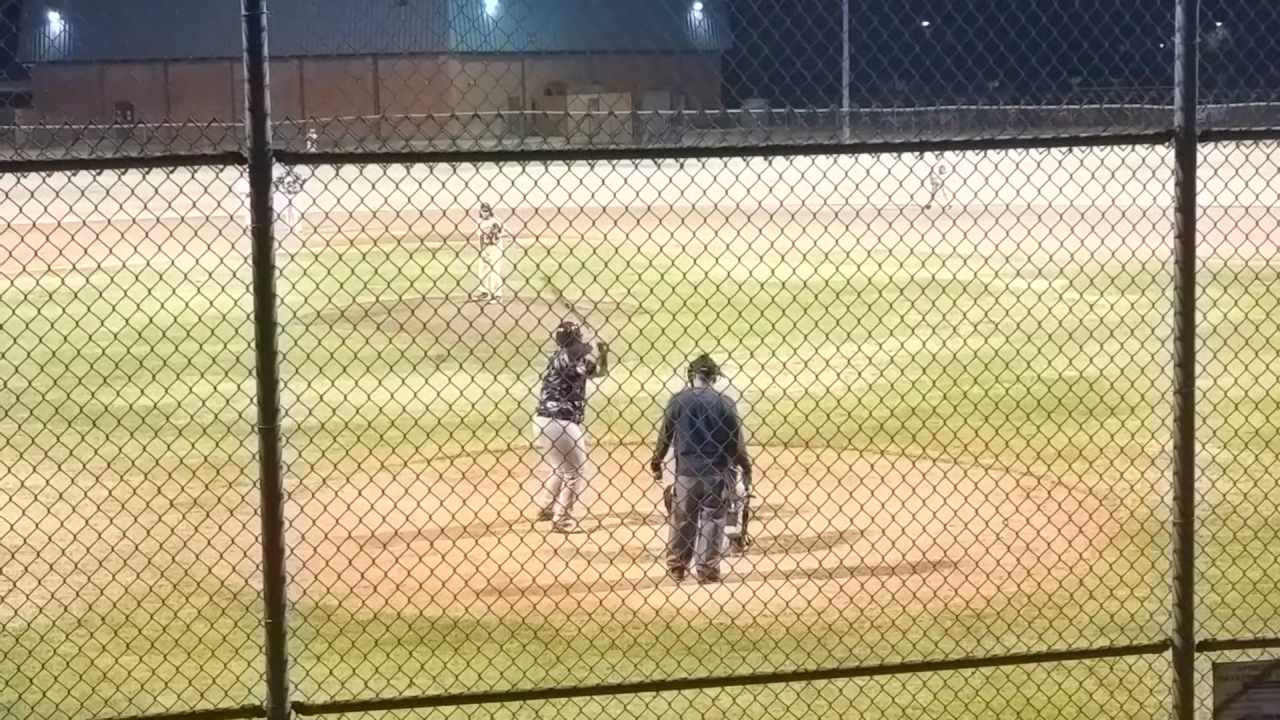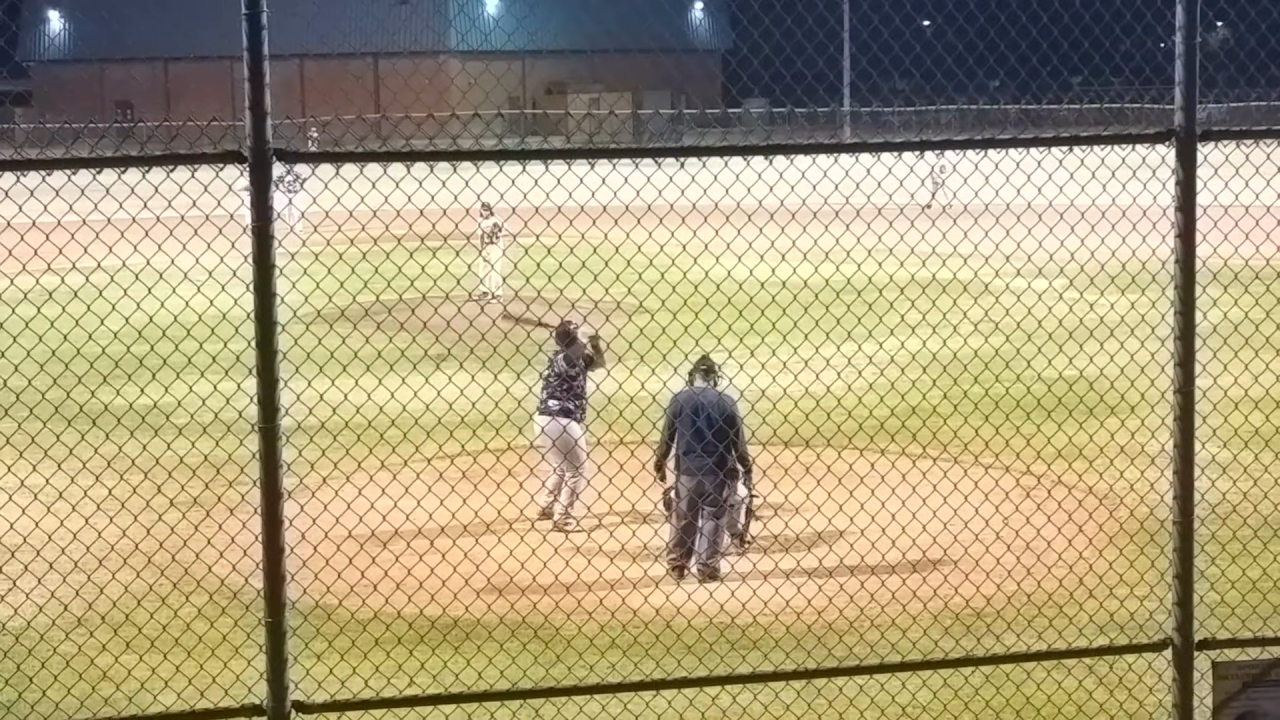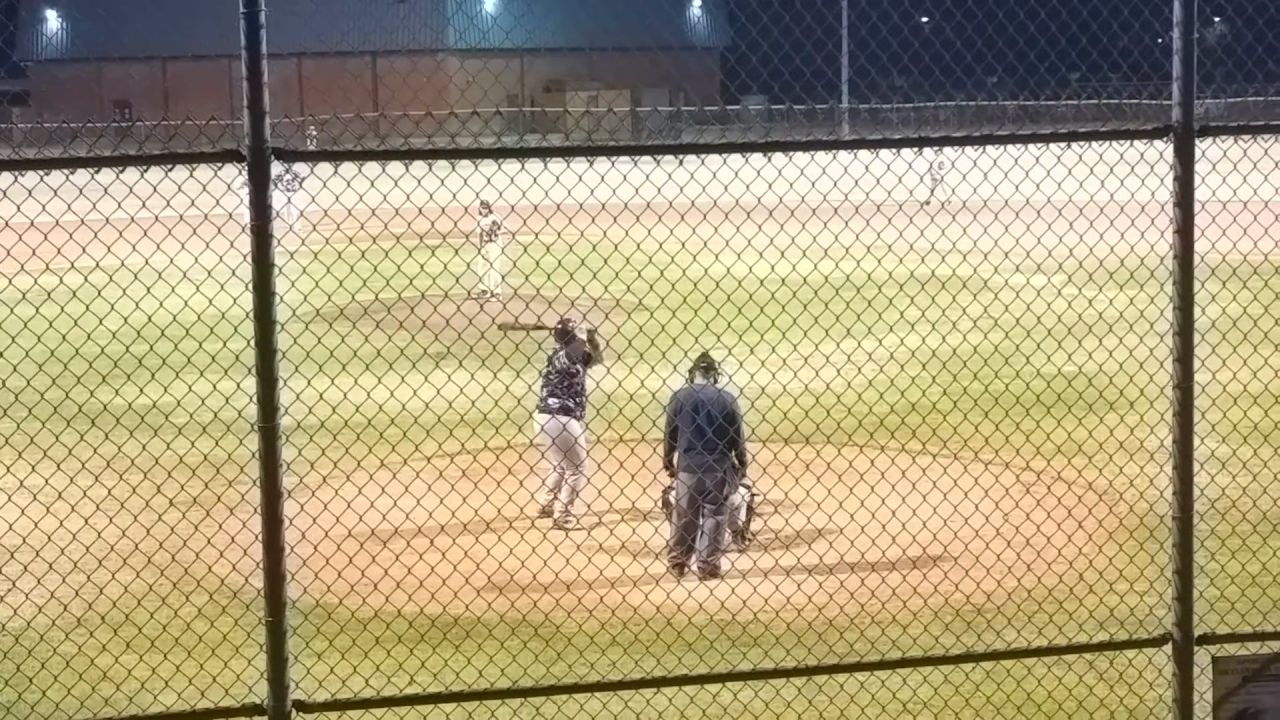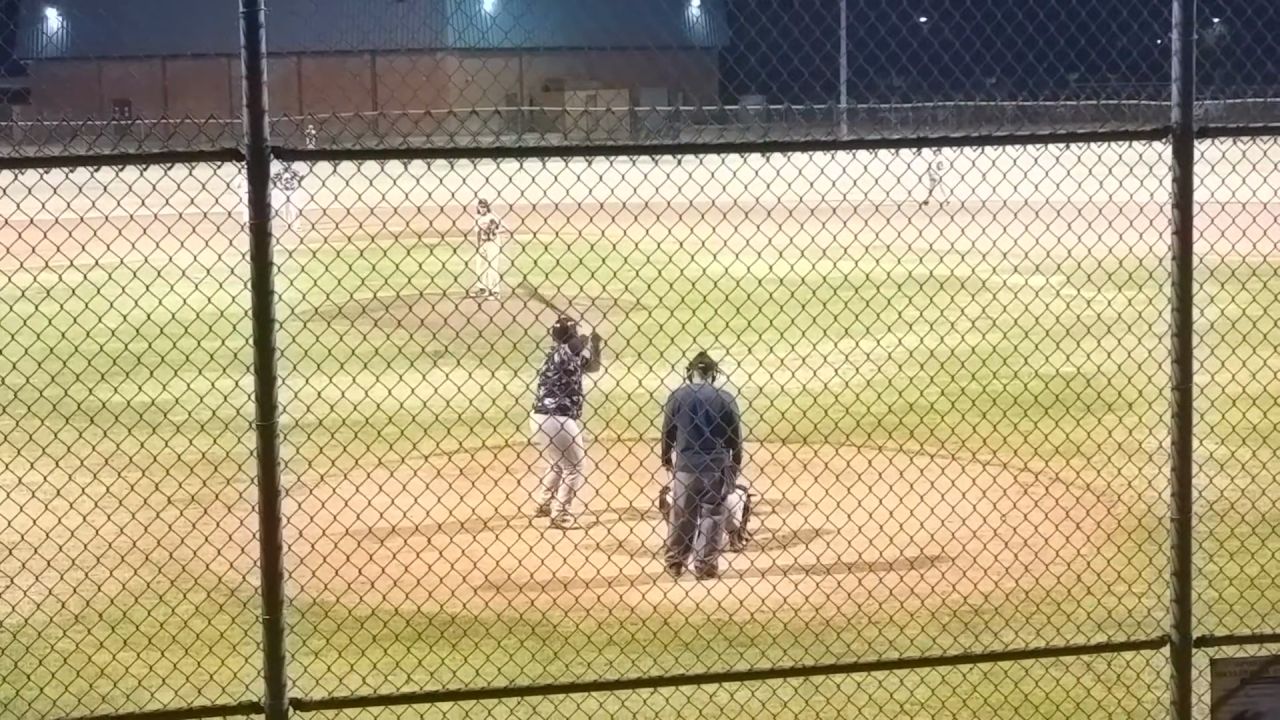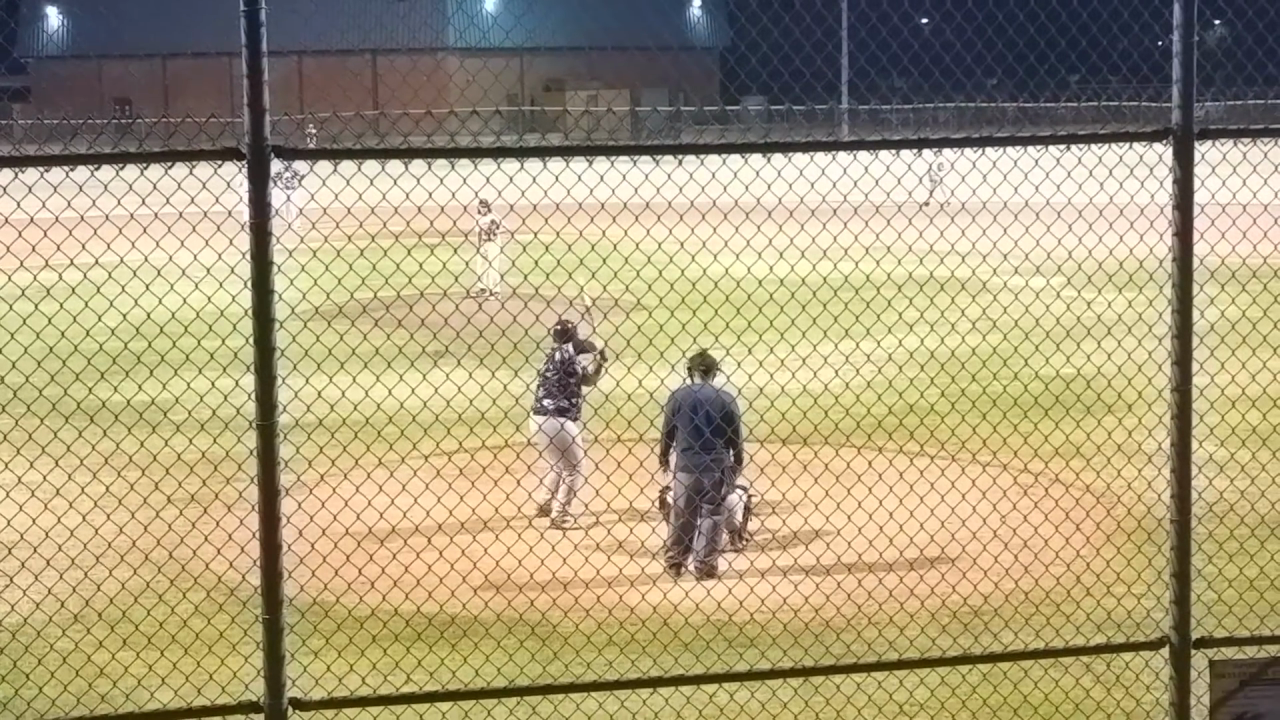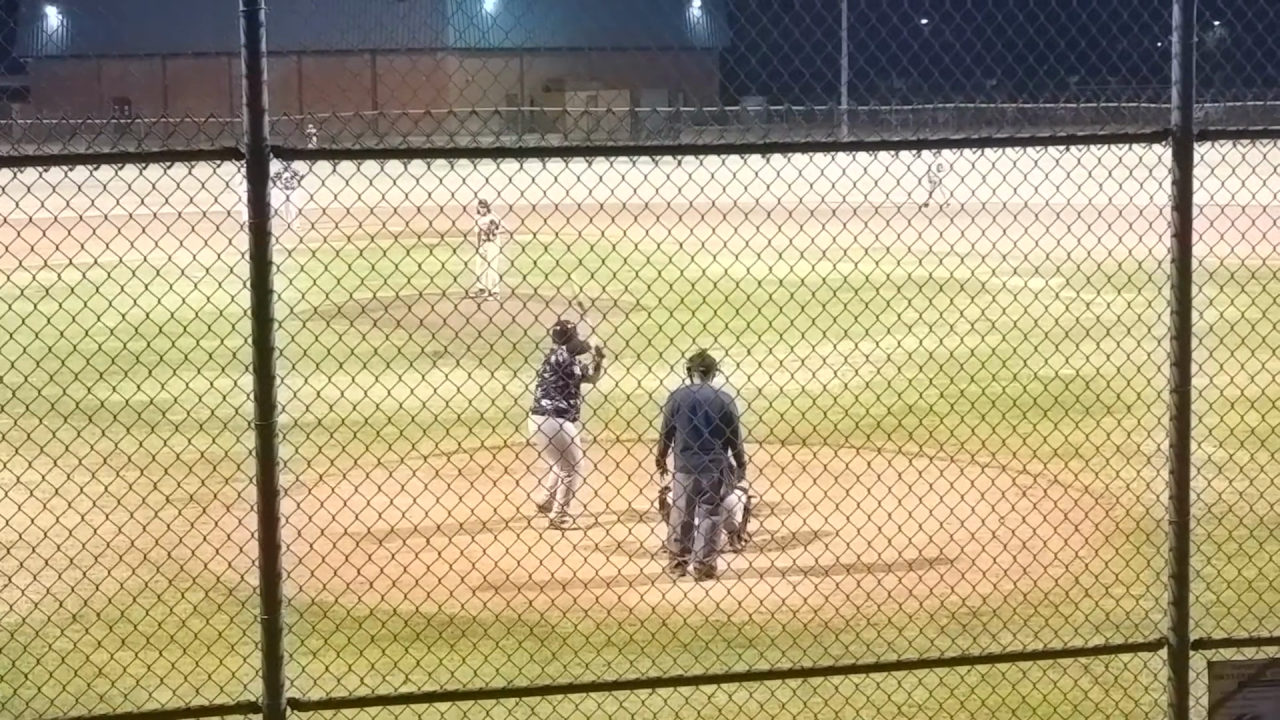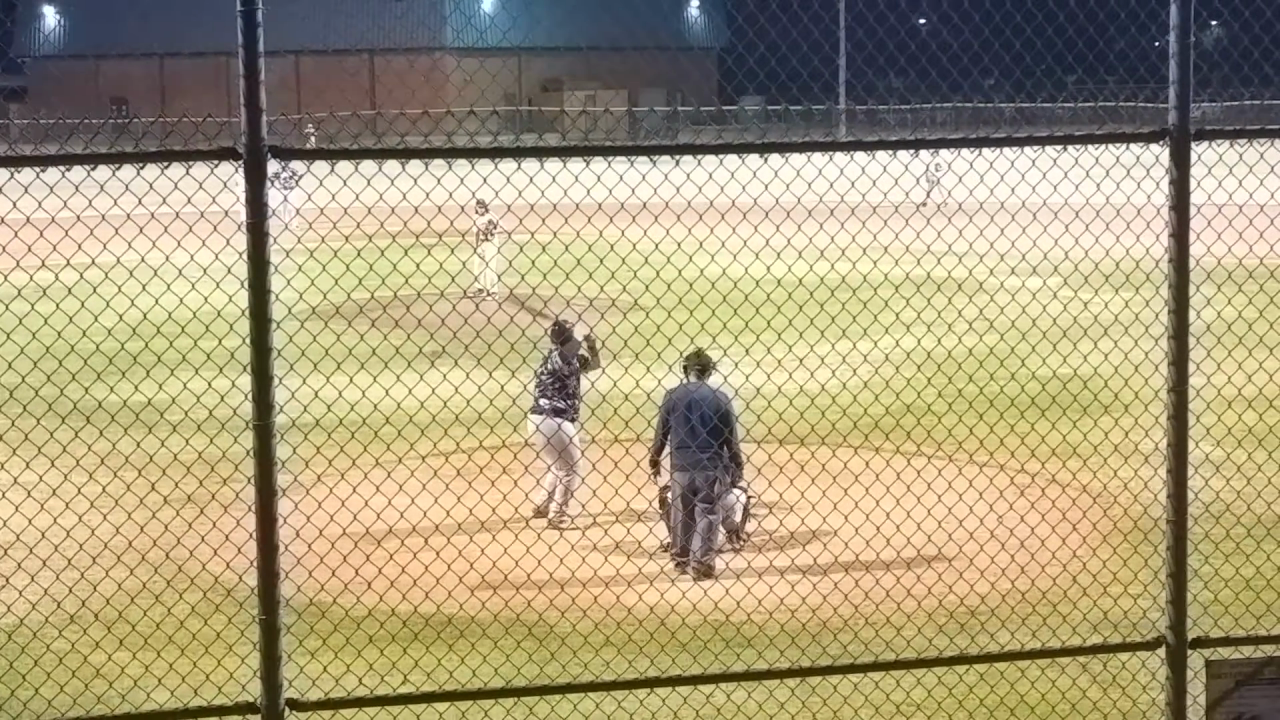
dt=0.2s
person 1, frame 1
left shoulder: (678, 400)
right shoulder: (725, 402)
left elbow: (665, 437)
right elbow: (736, 441)
left wrist: (656, 463)
right wrist: (746, 468)
left hip: (686, 470)
right hip: (717, 470)
left knee: (682, 520)
right knee: (712, 520)
left ankle: (676, 566)
right ankle: (707, 568)
person 1, frame 2
left shoulder: (679, 400)
right shoulder: (726, 401)
left elbow: (667, 438)
right elbow: (738, 441)
left wrist: (659, 465)
right wrist: (747, 469)
left hip: (687, 469)
right hip: (718, 470)
left knee: (683, 519)
right knee: (713, 519)
left ankle: (677, 565)
right ankle: (707, 567)
person 1, frame 3
left shoulder: (679, 397)
right shoulder: (726, 398)
left elbow: (670, 436)
right elbow: (737, 438)
left wrist: (668, 463)
right wrist: (742, 464)
left hip: (688, 467)
right hip: (719, 467)
left knee: (683, 516)
right knee: (714, 517)
left ankle: (677, 563)
right ankle: (708, 565)
person 1, frame 4
left shoulder: (677, 396)
right shoulder: (725, 398)
left elbow: (667, 434)
right elbow: (735, 437)
left wrist: (666, 458)
right wrist: (736, 462)
left hip: (685, 466)
right hip: (717, 466)
left knee: (681, 516)
right knee: (712, 517)
left ankle: (675, 562)
right ankle: (705, 564)
person 1, frame 5
left shoulder: (678, 397)
right shoulder: (725, 398)
left elbow: (667, 435)
right elbow: (736, 437)
left wrist: (664, 458)
right wrist: (738, 462)
left hip: (686, 466)
right hip: (717, 467)
left knee: (681, 516)
right knee: (712, 517)
left ankle: (674, 563)
right ankle: (705, 565)
person 1, frame 6
left shoulder: (677, 397)
right shoulder: (724, 399)
left elbow: (666, 435)
right elbow: (735, 439)
left wrist: (661, 461)
right wrist: (741, 465)
left hip: (685, 467)
right hip: (715, 467)
left knee: (680, 516)
right knee: (711, 517)
left ankle: (678, 562)
right ankle: (703, 566)
person 1, frame 7
left shoulder: (673, 396)
right shoulder: (720, 399)
left elbow: (661, 434)
right elbow: (731, 438)
left wrist: (654, 460)
right wrist: (738, 465)
left hip: (681, 465)
right hip: (712, 466)
left knee: (680, 516)
right knee: (708, 516)
left ankle: (681, 560)
right ankle: (701, 565)
person 2, frame 1
left shoulder: (579, 361)
right shoulder: (560, 359)
left elbow: (599, 371)
right elbow: (576, 352)
left wrist: (603, 354)
right wrist: (587, 346)
left hip: (551, 422)
right hip: (557, 423)
left knee: (559, 468)
right knee: (576, 471)
left ankle: (546, 508)
right ankle: (563, 519)
person 2, frame 2
left shoulder: (576, 358)
right shoulder: (559, 360)
left elbow: (599, 363)
right elbow: (571, 358)
left wrist: (596, 345)
right wrist: (583, 342)
left hip: (551, 421)
right hip: (559, 422)
left knee: (559, 468)
right knee: (576, 470)
left ankle: (546, 507)
right ankle: (563, 518)
person 2, frame 3
left shoulder: (574, 355)
right shoulder: (560, 357)
left elbow: (597, 358)
right elbow: (573, 354)
left wrist: (592, 339)
right wrist: (580, 337)
left hip: (550, 419)
right hip: (560, 420)
left knee: (560, 465)
right knee: (576, 468)
left ankle: (546, 506)
right ankle: (563, 516)
person 2, frame 4
left shoulder: (570, 355)
right shoulder: (559, 354)
left elbow: (592, 366)
right elbow: (576, 346)
left wrist: (594, 344)
right wrist: (585, 337)
left hip: (547, 418)
right hip: (556, 419)
left knee: (557, 464)
right knee: (574, 467)
left ankle: (544, 505)
right ankle: (561, 515)
person 2, frame 5
left shoulder: (569, 360)
right shoulder: (559, 355)
left elbow: (589, 381)
right elbow: (581, 346)
left wrist: (599, 362)
right wrist: (595, 349)
left hip: (547, 420)
right hip: (554, 421)
left knee: (559, 465)
right knee: (574, 468)
left ankle: (545, 504)
right ankle: (561, 515)
person 2, frame 6
left shoulder: (571, 361)
right shoulder: (557, 357)
left elbow: (591, 377)
right elbow: (576, 347)
left wrist: (598, 360)
right wrist: (591, 347)
left hip: (550, 421)
right hip: (553, 421)
left knee: (561, 465)
right knee: (572, 468)
left ankle: (546, 502)
right ankle: (560, 516)
person 2, frame 7
left shoulder: (572, 359)
right shoulder: (554, 359)
left elbow: (594, 365)
right elbow: (567, 354)
left wrist: (591, 346)
right wrist: (579, 340)
left hip: (556, 421)
right hip: (552, 421)
left knee: (558, 466)
right knee: (570, 469)
left ankle: (543, 507)
right ankle: (558, 516)
